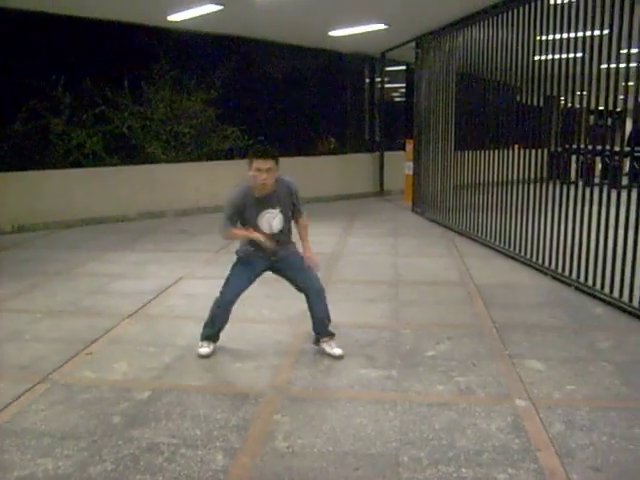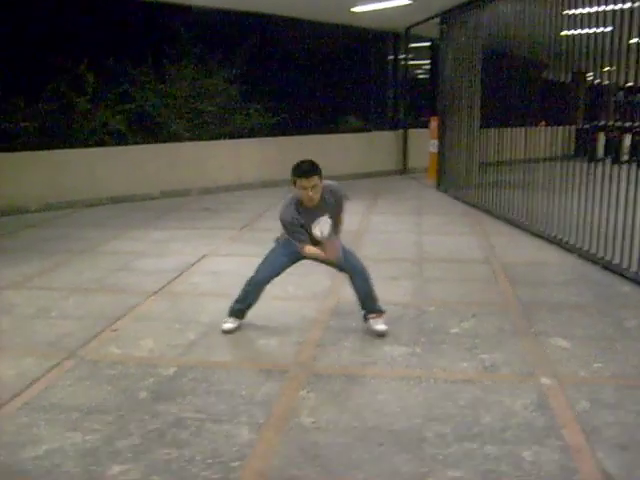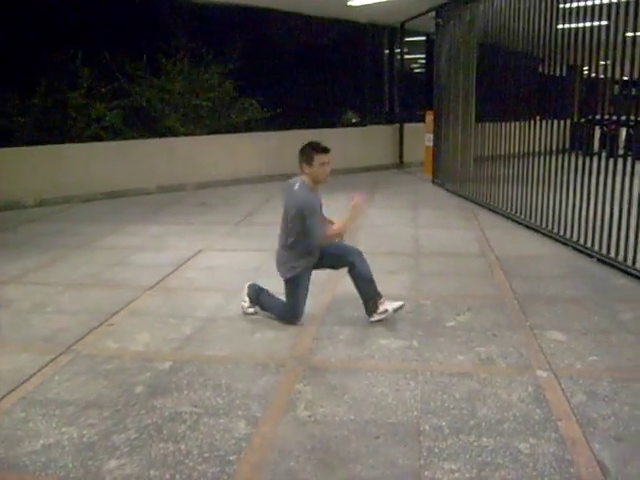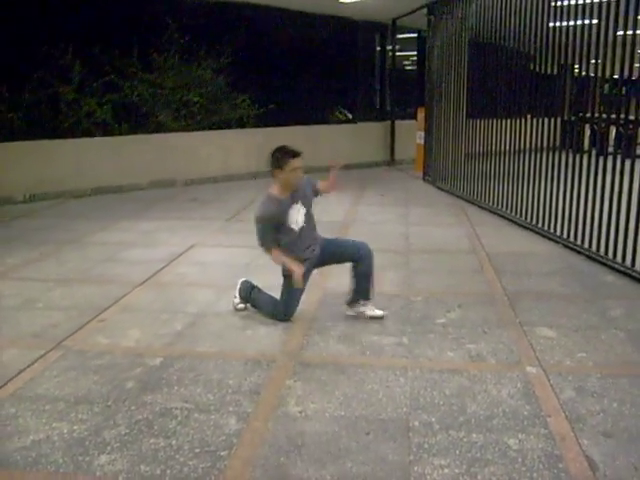
dt=0.7s
person 1, frame 1
left shoulder: (287, 187)
right shoulder: (238, 198)
left elbow: (300, 217)
right elbow: (228, 232)
left wrist: (307, 248)
right wrist: (254, 235)
left hip: (284, 252)
right hip: (252, 255)
left knee: (315, 288)
right knee: (227, 297)
left ankle: (323, 337)
right ankle: (209, 338)
person 1, frame 2
left shoulder: (332, 190)
right shoulder: (288, 213)
right elbow: (305, 248)
left wrist: (336, 234)
right wrist: (326, 255)
left hip: (327, 243)
right hip: (293, 244)
left knee: (358, 269)
right knee: (260, 278)
left ankle: (373, 314)
right ankle: (236, 314)
person 1, frame 3
left shoulder: (296, 184)
right shoulder: (306, 199)
right elbow: (325, 237)
left wrist: (329, 223)
right wrist: (353, 212)
left hip: (311, 250)
right hip: (296, 261)
left knee: (354, 256)
right knee: (292, 317)
left ankle: (375, 307)
right ankle: (254, 293)
person 1, frame 4
left shoulder: (302, 183)
right shoulder: (266, 212)
left elbow: (317, 188)
right elbow: (270, 248)
left wrist: (328, 185)
right wrist: (293, 266)
left hip: (316, 245)
right hip: (297, 260)
left knee: (363, 251)
right knee: (282, 314)
left ankle: (357, 304)
right ankle: (246, 290)
